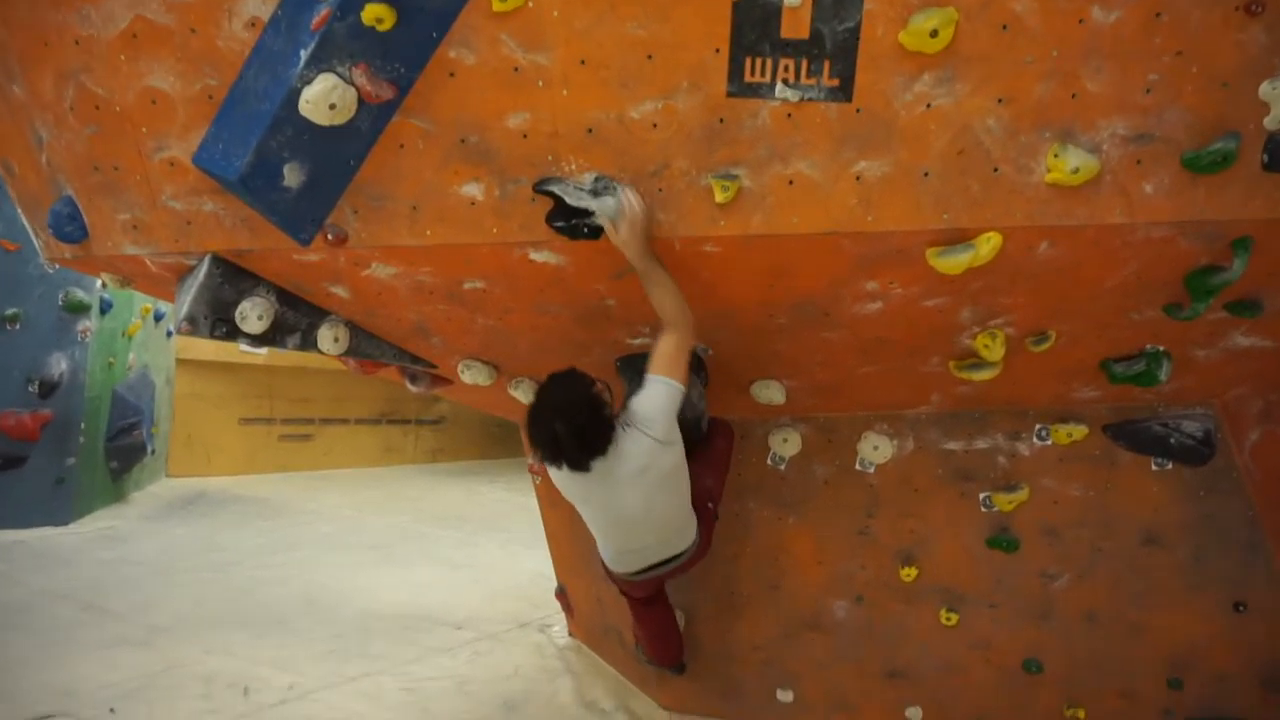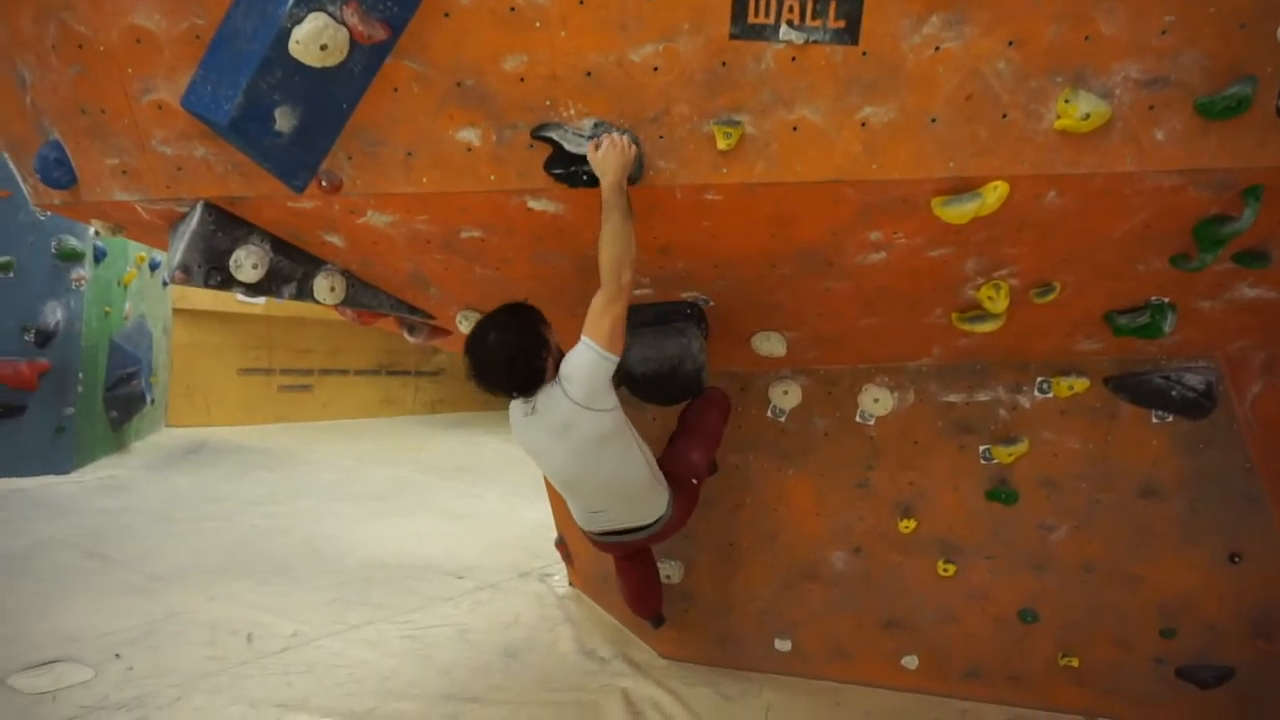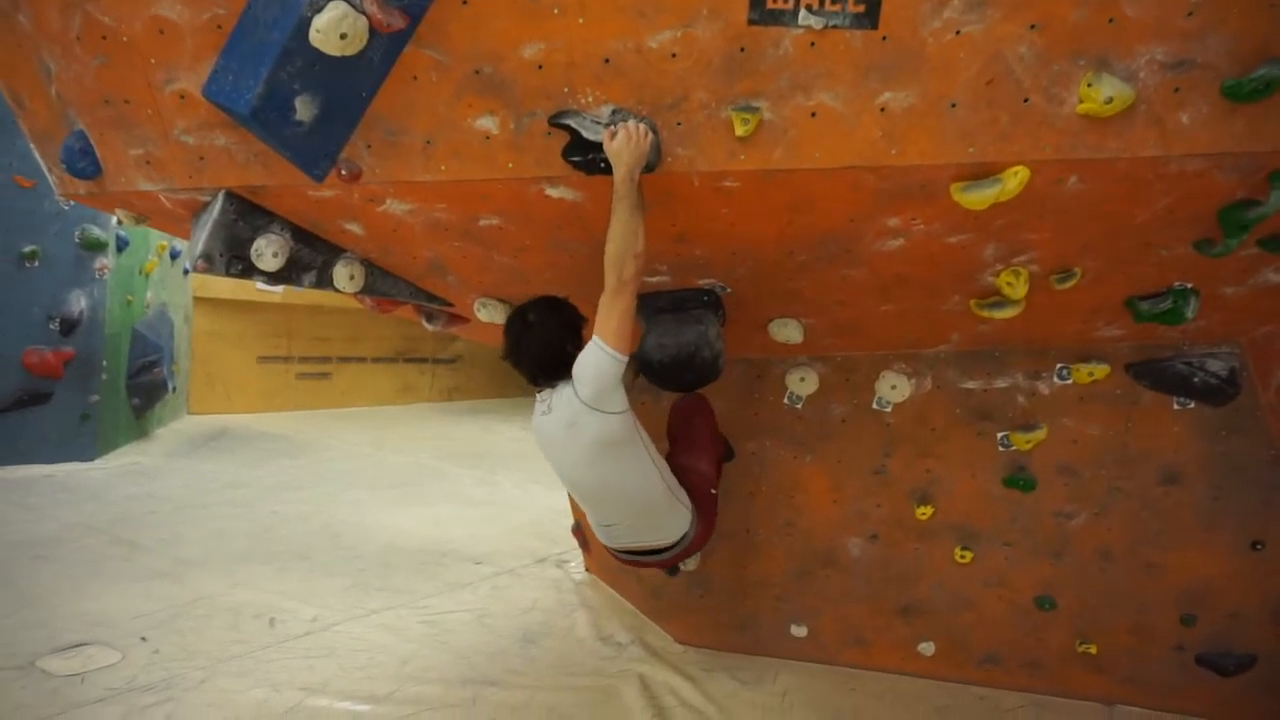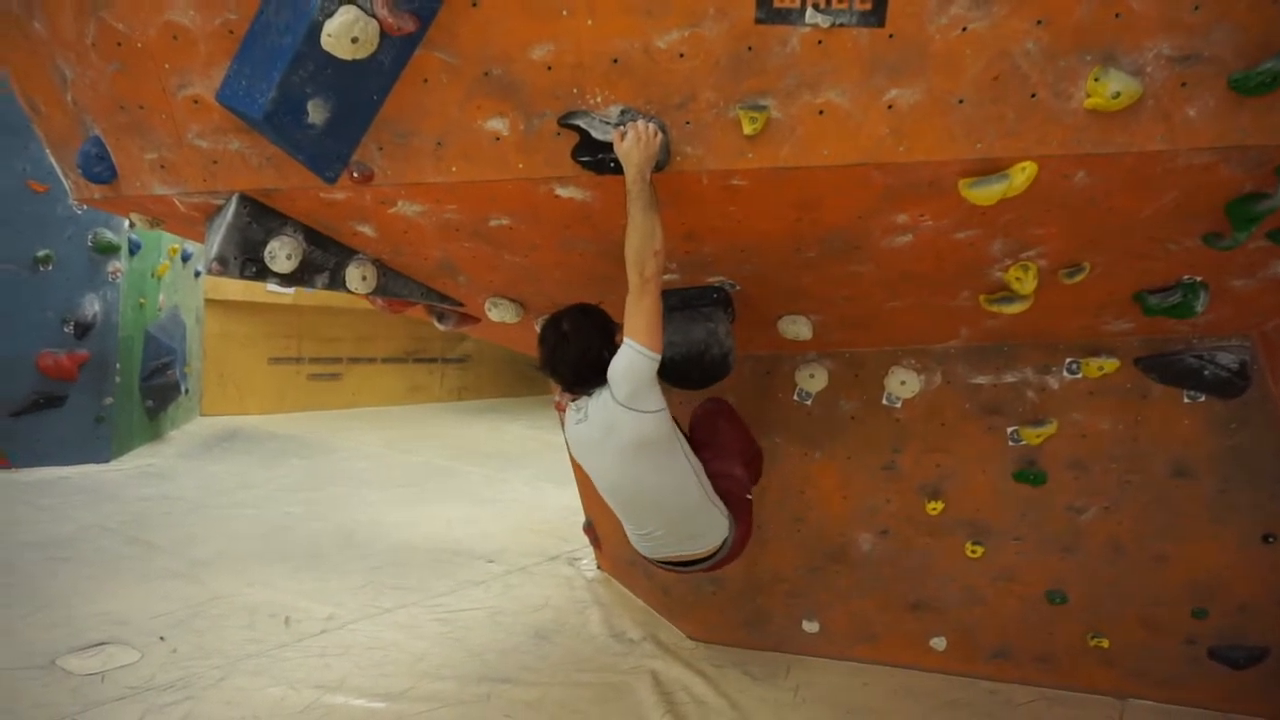
dt=0.5s
person 1, frame 1
left shoulder: (559, 468)
right shoulder: (648, 427)
right elbow: (679, 324)
right wrist: (638, 250)
left hip: (628, 571)
right hip: (688, 547)
left knee: (644, 599)
left ankle: (664, 655)
person 1, frame 2
left shoulder: (519, 415)
right shoulder: (578, 388)
right elbow: (617, 283)
right wrist: (613, 180)
left hip: (602, 532)
right hip: (662, 514)
left knee: (630, 551)
right knee: (713, 400)
left ankle: (649, 611)
right ankle: (694, 464)
person 1, frame 3
left shoulder: (542, 415)
right shoulder: (590, 388)
right elbow: (622, 278)
right wrist: (626, 173)
left hip: (625, 550)
right hip: (683, 535)
right knee: (689, 405)
right ankle: (712, 457)
person 1, frame 4
left shoulder: (574, 423)
right shoulder: (625, 389)
right elbow: (645, 275)
right wrist: (637, 172)
left hip: (659, 554)
right hip: (719, 542)
right knee: (712, 411)
right ankle: (748, 468)
